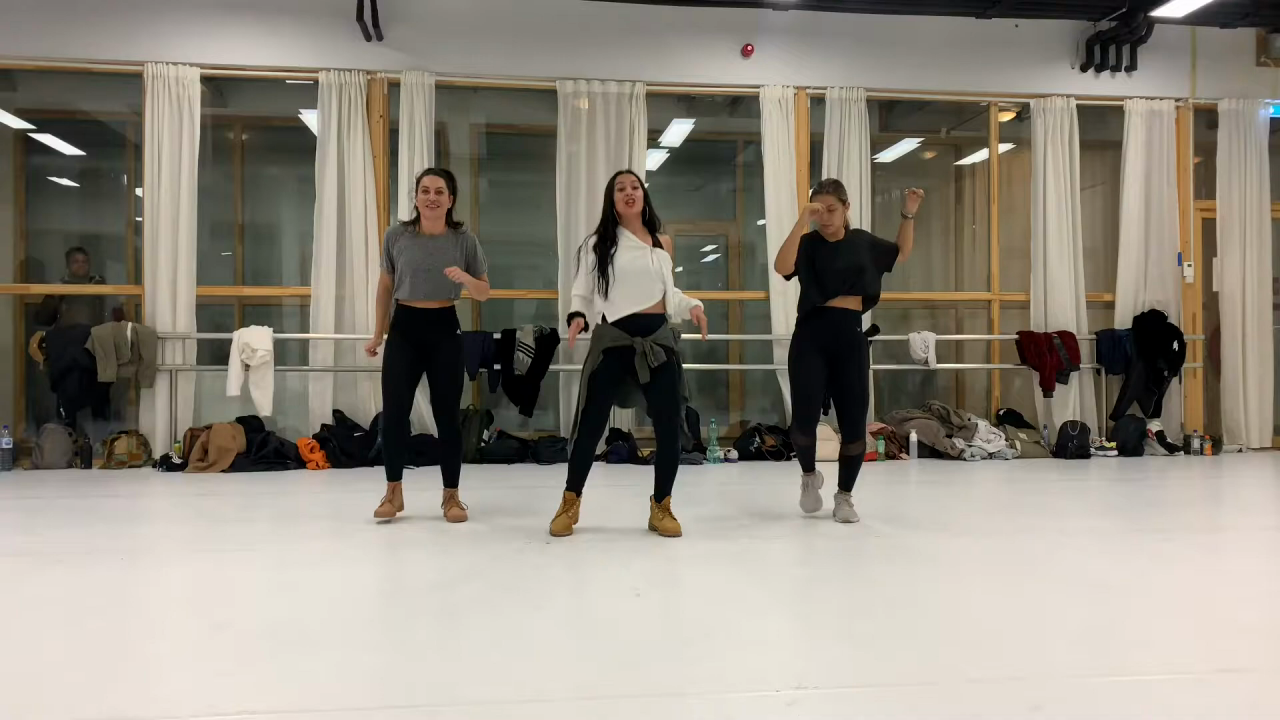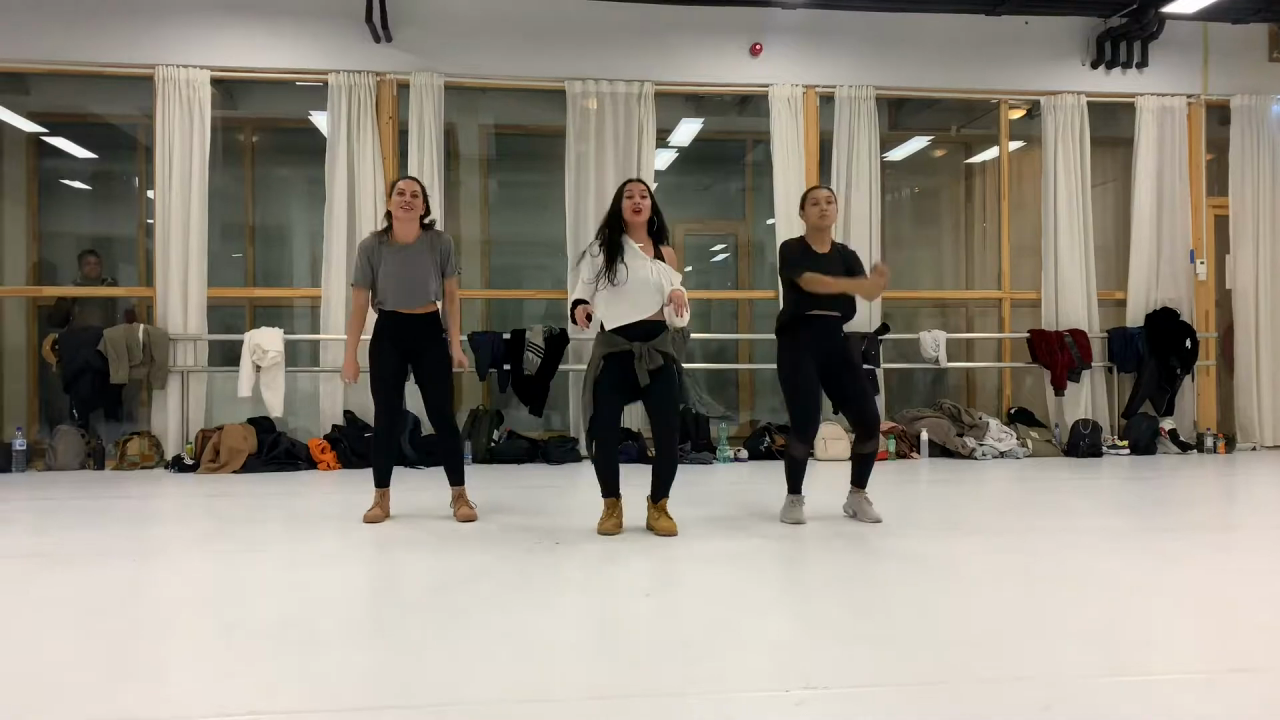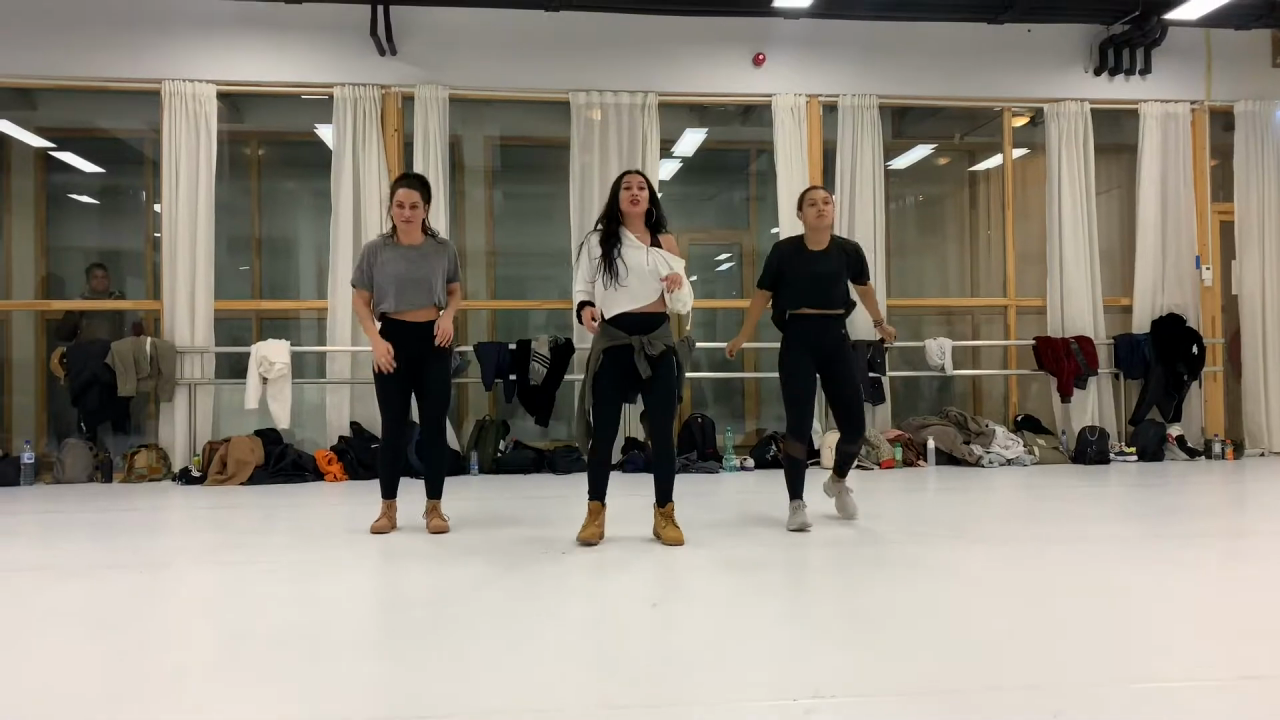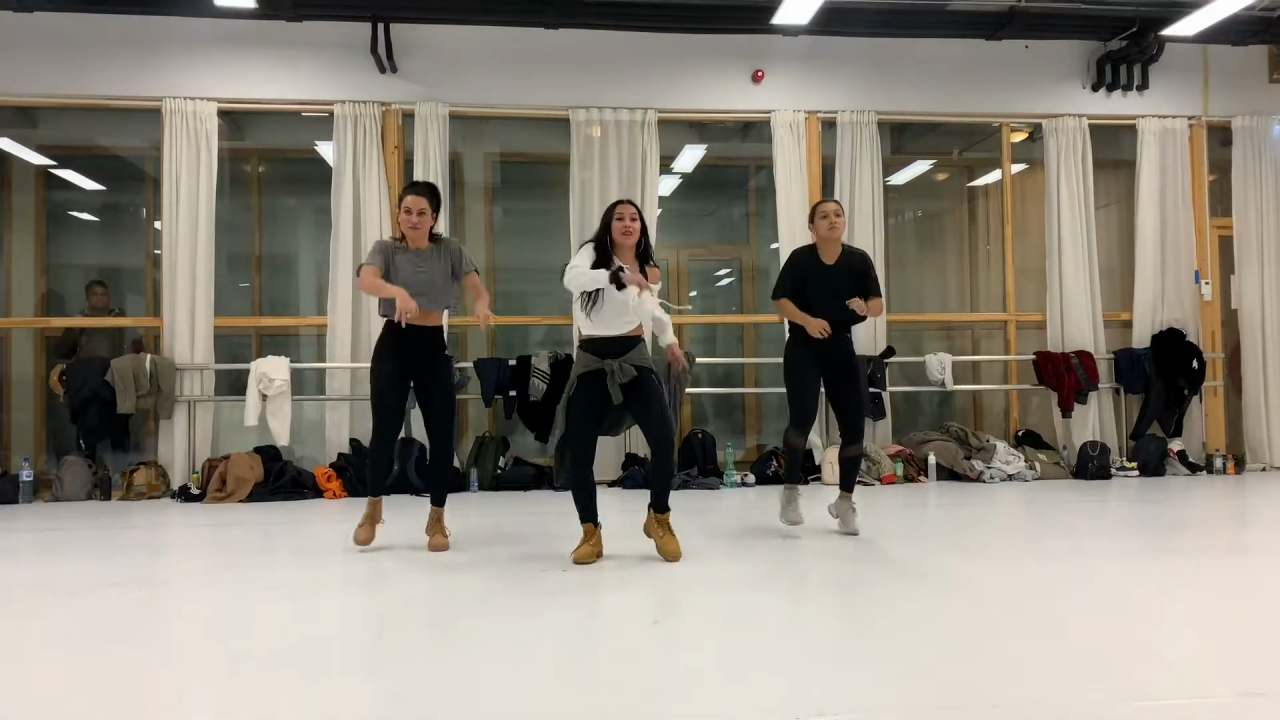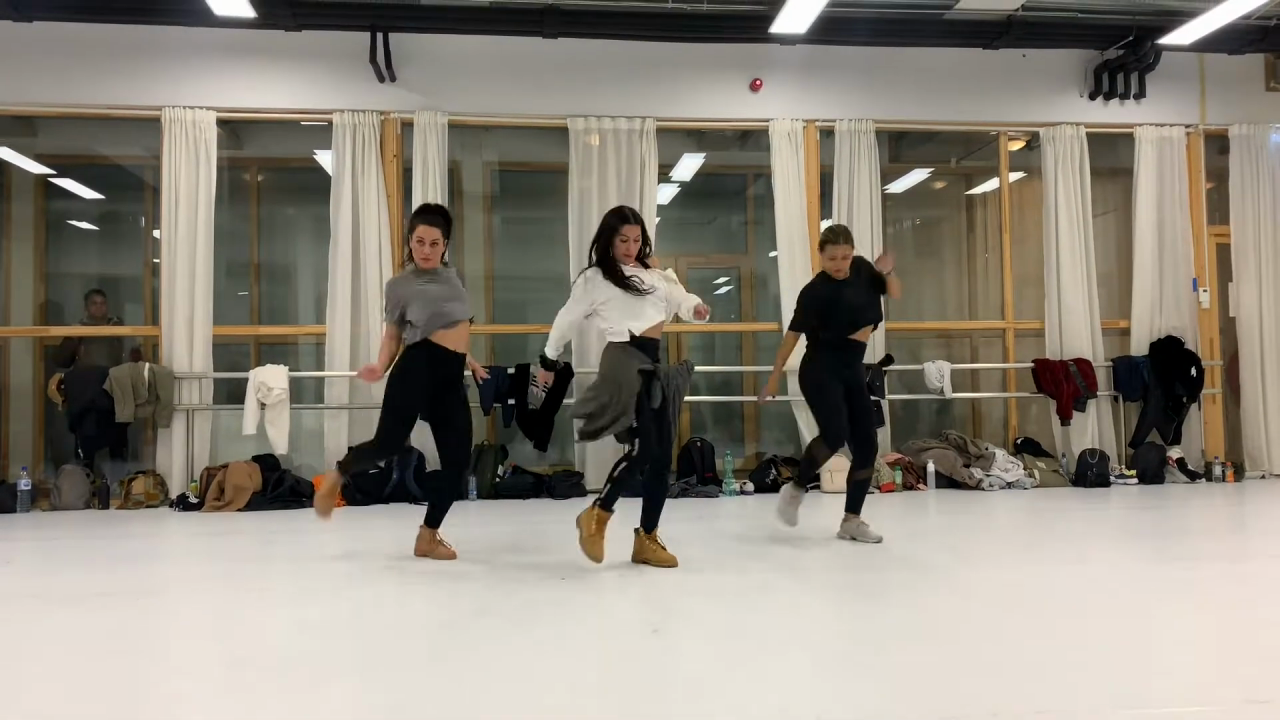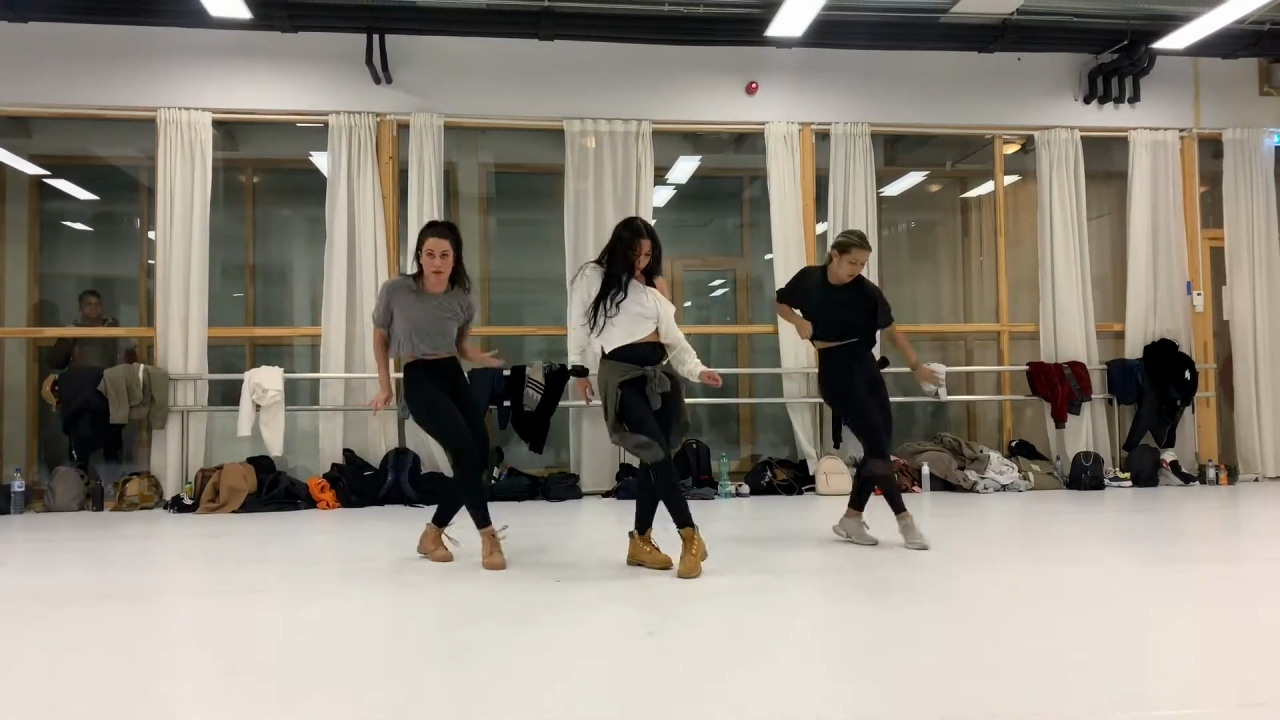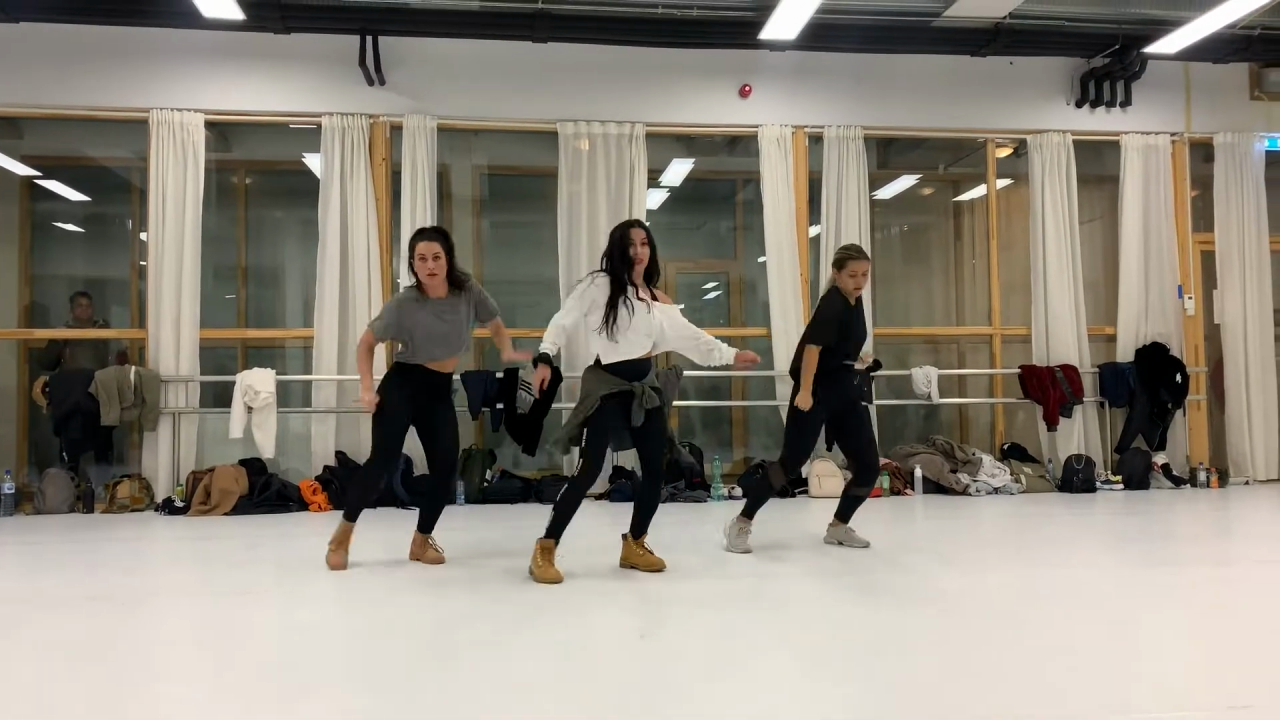
dt=0.4s
person 1, frame 1
left shoulder: (662, 242)
right shoulder: (598, 242)
right elbow: (582, 291)
left wrist: (692, 306)
right wrist: (577, 316)
left hip: (658, 338)
right hip: (613, 338)
left knee: (670, 428)
right knee: (590, 426)
left ankle: (660, 507)
right ankle: (571, 501)
person 1, frame 2
left shoulder: (666, 254)
right shoulder: (601, 248)
left elbow: (676, 318)
right elbow: (582, 291)
left wrist: (679, 301)
right wrist: (579, 307)
left hip: (657, 346)
right hip: (614, 347)
left knee: (668, 433)
right knee: (605, 433)
left ankle: (658, 506)
right ankle: (612, 505)
person 1, frame 3
left shoulder: (665, 243)
right shoulder: (598, 241)
right elbow: (582, 286)
left wrist: (679, 283)
right wrist: (586, 306)
left hip: (657, 338)
right hip: (613, 339)
left knee: (662, 430)
right knee: (603, 430)
left ankle: (664, 514)
right ankle: (596, 513)
person 1, frame 4
left shoulder: (651, 272)
right shoulder: (593, 252)
right elbow: (573, 279)
left wrist: (669, 340)
right wrist: (620, 275)
left hip: (634, 361)
right hip: (592, 363)
left knee: (663, 440)
right knee: (578, 454)
left ankle: (659, 518)
right ankle: (591, 533)
person 1, frame 5
left shoulder: (653, 270)
right shoulder: (596, 277)
left elbow: (680, 301)
right elbow: (567, 319)
left wrist: (696, 308)
right wrist: (548, 361)
left hip: (652, 364)
right hip: (624, 360)
left knee: (661, 454)
right knee: (647, 443)
left ankle: (647, 537)
right ankle: (596, 516)
person 1, frame 6
left shoulder: (654, 287)
right shoulder: (593, 277)
left elbow: (671, 335)
right elbow: (579, 326)
left wrist: (697, 369)
right wrist: (580, 370)
left hip: (659, 373)
right hip: (619, 374)
left knee: (659, 456)
right knee: (656, 455)
left ankle: (641, 540)
right ankle: (690, 537)
person 1, frame 7
left shoulder: (657, 298)
right shoulder: (598, 284)
left elbow: (687, 335)
right elbow: (563, 321)
left wrist: (729, 354)
right wrist: (544, 359)
left hip: (645, 386)
right hip: (605, 385)
left knee: (655, 469)
right knee: (591, 466)
left ankle: (634, 544)
right ankle: (546, 547)
person 2, frame 1
left shoulder: (464, 240)
right shoulder: (397, 236)
left elbow: (484, 293)
right elbow: (386, 286)
left wrist: (467, 279)
right wrist: (377, 332)
left hip: (444, 328)
right hip: (405, 327)
left knee: (447, 414)
right knee: (394, 411)
left ankle: (451, 496)
right ankle: (394, 492)
person 2, frame 2
left shoulder: (440, 242)
right shoulder: (371, 246)
left elbow: (450, 292)
right elbow: (359, 302)
left wrist: (455, 339)
right wrist: (351, 354)
left hip: (430, 331)
right hip: (389, 333)
left knee: (443, 415)
right knee: (387, 416)
left ankle: (459, 495)
right ankle: (381, 497)
person 2, frame 3
left shoulder: (444, 250)
right shoulder: (374, 250)
left elbow: (455, 293)
right elbow: (361, 304)
left wrist: (449, 318)
right wrist: (375, 340)
left hip: (431, 343)
right hip: (393, 340)
left knee: (434, 426)
right knee: (394, 427)
left ankle: (434, 506)
right ankle: (388, 508)
person 2, frame 4
left shoulder: (448, 248)
right shoulder: (386, 248)
left elbow: (475, 287)
right elbow: (366, 280)
left wrist: (482, 307)
right wrist: (395, 292)
left hip: (433, 347)
right hip: (394, 345)
left knee: (441, 435)
right knee: (386, 433)
left ankle: (436, 520)
right ankle: (373, 509)
person 2, frame 5
left shoulder: (451, 274)
right shoulder: (400, 284)
right elbow: (393, 337)
left wrist: (467, 357)
right wrist: (379, 370)
left hip: (452, 373)
right hip: (419, 363)
left knee: (458, 459)
right knee: (388, 445)
left ankle: (429, 535)
right ankle: (337, 477)
person 2, frame 6
left shoulder: (461, 298)
right shoulder: (395, 290)
right elbow: (380, 338)
left wrist: (476, 355)
right wrist: (385, 387)
left hip: (455, 377)
right hip: (420, 381)
left knee: (479, 455)
right knee: (464, 446)
left ankle: (432, 534)
right ankle: (488, 535)
person 2, frame 7
left shoulder: (469, 291)
right shoulder: (403, 304)
left elbow: (496, 326)
right elbow: (365, 344)
left wrist: (507, 352)
right wrist: (367, 388)
left hip: (438, 390)
right hip: (400, 385)
left knee: (446, 468)
right knee: (384, 457)
left ankle: (422, 537)
right ankle: (344, 531)
person 3, frame 1
left shoulder: (862, 241)
right shoulder: (806, 242)
left elbow: (901, 253)
right elbow: (782, 267)
left wrist: (908, 215)
right wrist: (801, 224)
left hip: (850, 335)
right hip: (811, 334)
left knee: (853, 421)
right knee: (804, 418)
left ankle: (844, 496)
right ankle: (809, 477)
person 3, frame 2
left shoulder: (846, 255)
right shoulder: (792, 249)
left elbow: (867, 294)
right elbow: (808, 282)
left wrist: (878, 280)
right wrist: (855, 284)
left hip: (834, 340)
right hip: (798, 342)
left knee: (869, 421)
right knee: (806, 424)
left ankle: (858, 496)
right ankle: (793, 498)
person 3, frame 3
left shoulder: (848, 250)
right shoulder: (785, 251)
left elbow: (864, 287)
right elbow: (763, 293)
left wrist: (881, 324)
right wrist: (743, 335)
left hip: (836, 339)
right hip: (797, 340)
left knee: (854, 423)
right knee: (800, 424)
left ankle: (838, 482)
right ankle: (796, 503)
person 3, frame 4
left shoulder: (859, 260)
right shoulder: (800, 258)
left elbow: (877, 303)
right elbow: (780, 301)
left wrist: (866, 306)
right wrist: (807, 320)
left hip: (841, 344)
right hip: (805, 346)
left knee: (854, 424)
right knee: (803, 418)
left ankle: (844, 500)
right ankle: (791, 492)
person 3, frame 5
left shoulder: (861, 268)
right shoulder: (817, 289)
left elbow: (892, 294)
right elbow: (794, 332)
left wrist: (886, 273)
right wrist: (777, 373)
left hip: (853, 366)
right hip: (822, 365)
left knee: (867, 445)
right knee: (834, 435)
left ankle: (852, 518)
right ankle: (796, 489)
person 3, frame 6
left shoulder: (868, 291)
right shoulder: (810, 277)
left elbow: (890, 329)
right elbow: (781, 304)
left wrist: (916, 366)
right wrist: (799, 323)
left hip: (866, 368)
right hip: (836, 371)
left knee: (878, 445)
right knee: (877, 442)
left ankle: (852, 519)
right ankle: (903, 518)
person 3, frame 7
left shoulder: (855, 301)
right shoulder: (833, 303)
right elbow: (812, 345)
right wrist: (805, 391)
left hip: (847, 392)
right hip: (817, 392)
left knee: (869, 466)
right knee: (794, 459)
left ankle: (838, 526)
right ankle: (742, 522)
